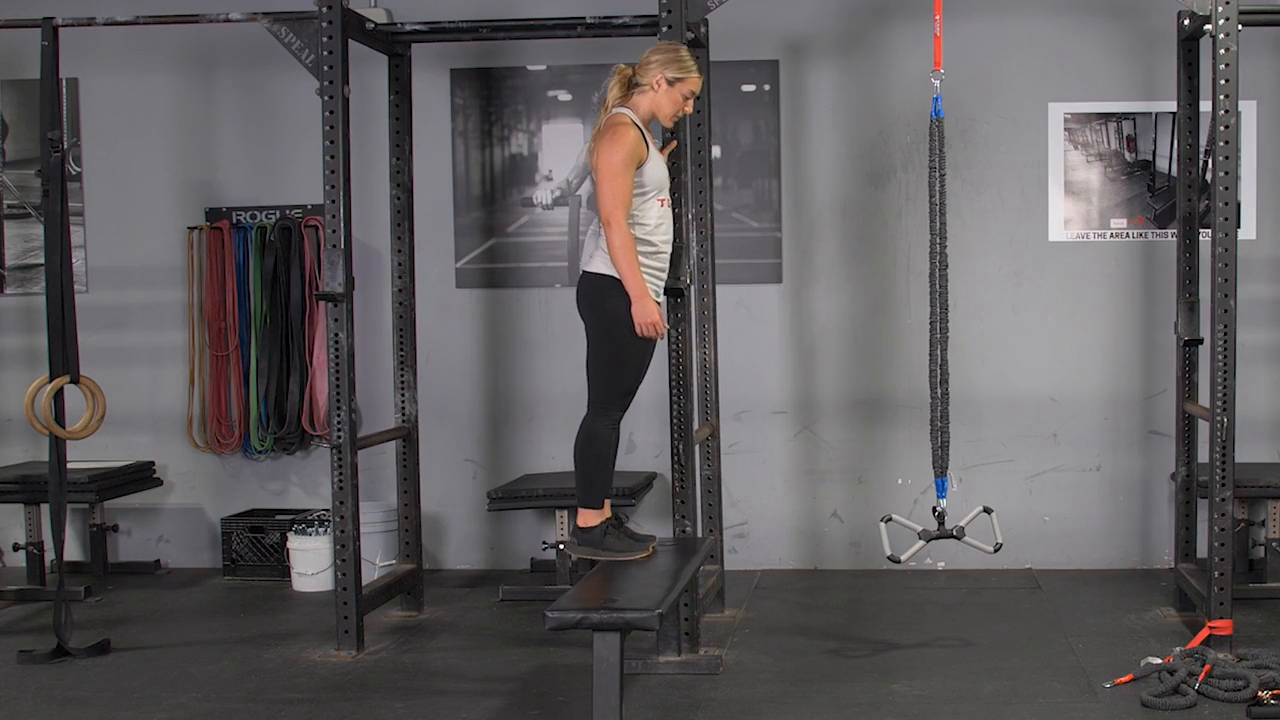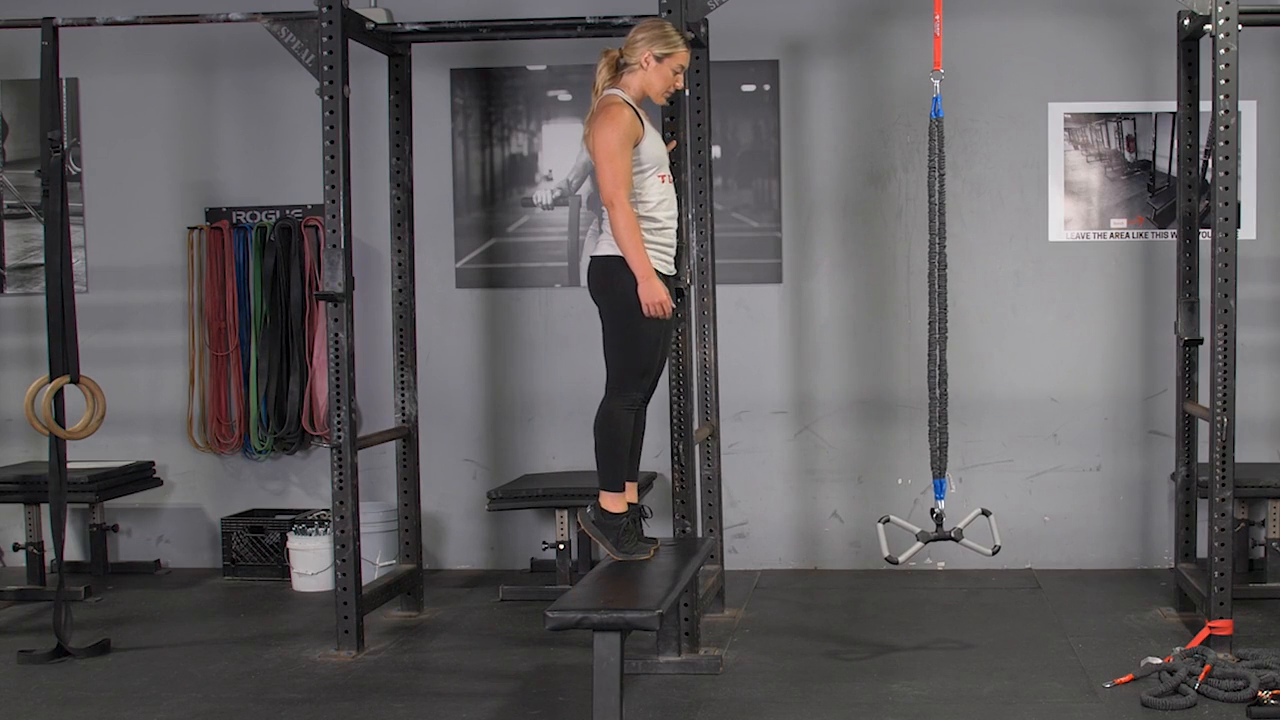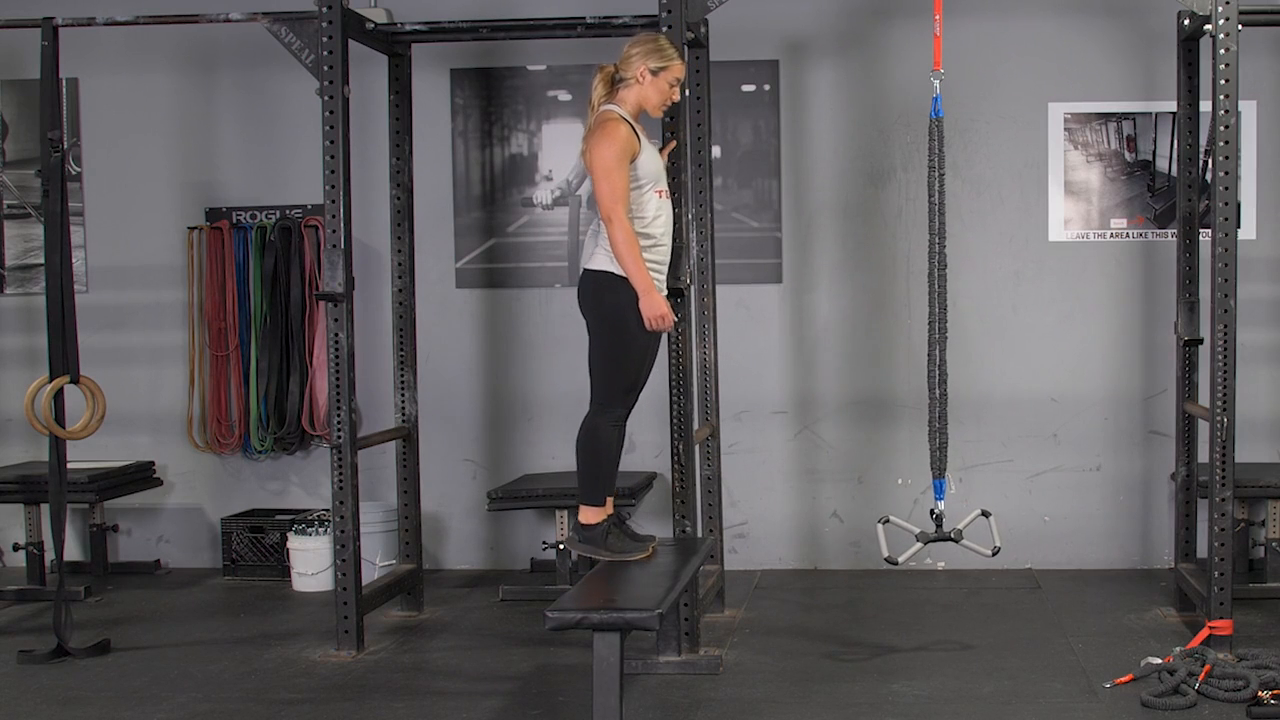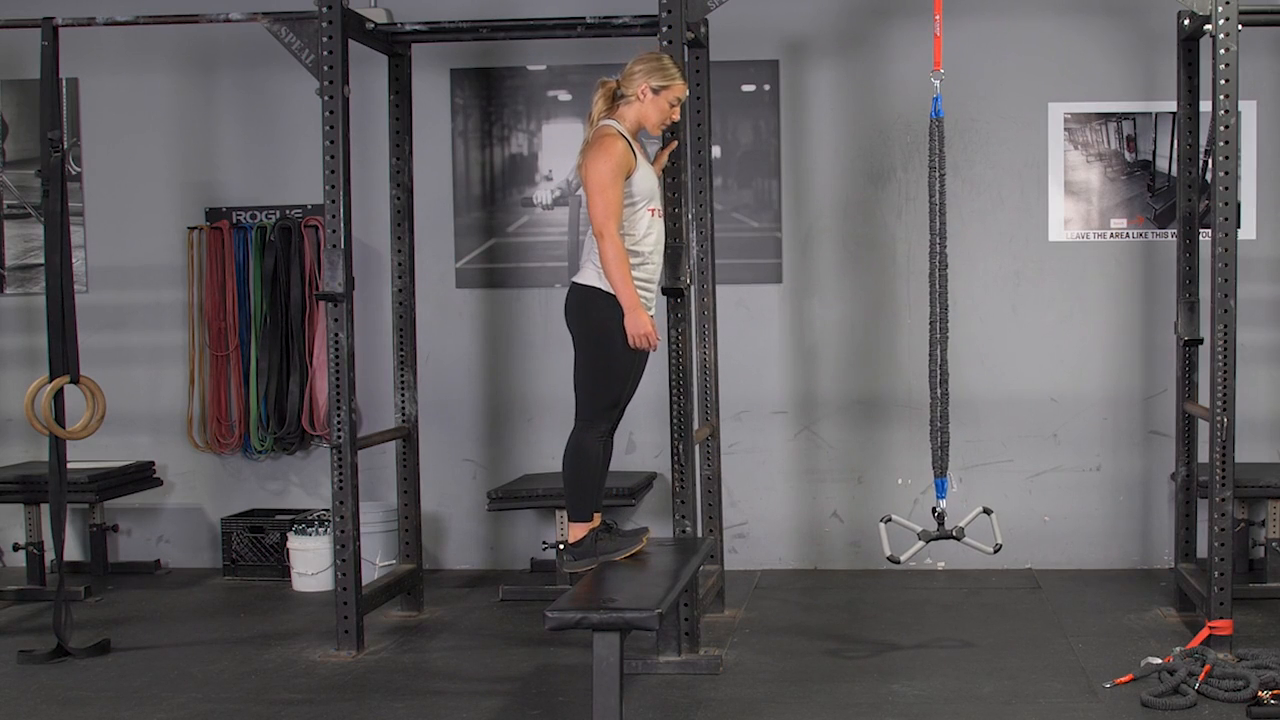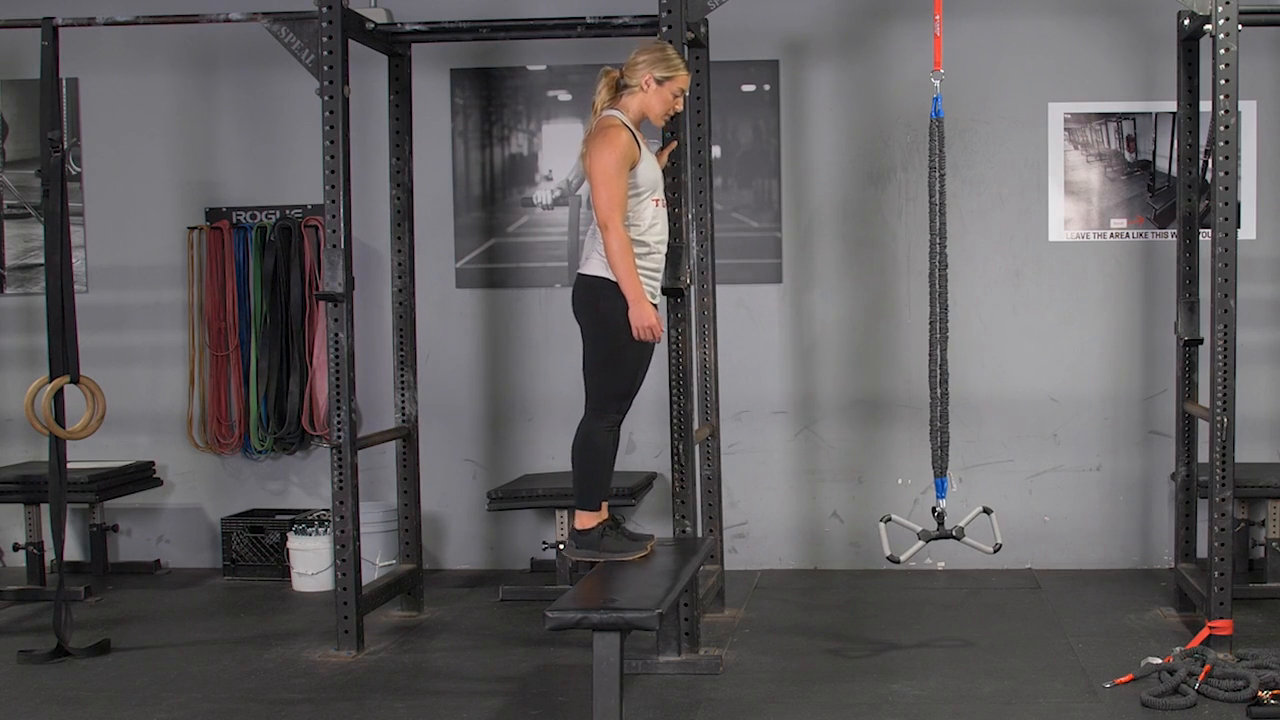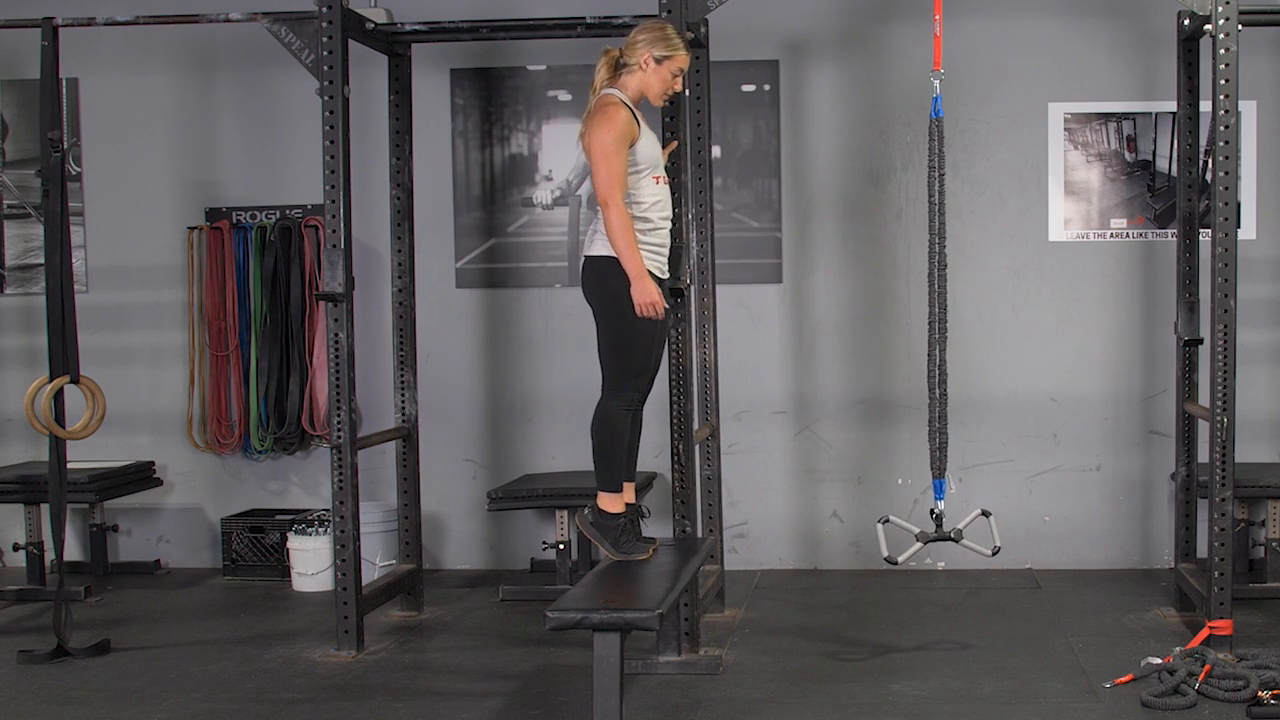
dt=0.7s
person 1, frame 1
left shoulder: (639, 133)
right shoulder: (622, 132)
right elbow: (613, 221)
left wrist: (663, 157)
right wrist: (640, 297)
left hip: (630, 291)
right hip: (615, 291)
left knee: (612, 408)
right knee: (606, 408)
left ankle: (601, 519)
right ankle: (589, 526)
person 1, frame 2
left shoulder: (634, 114)
right shoulder: (615, 112)
right elbow: (616, 202)
left wrist: (667, 152)
right wrist: (645, 277)
left hip: (647, 272)
right hip: (628, 273)
left knee: (637, 394)
right knee: (624, 392)
left ankle: (626, 507)
right ankle: (608, 509)
person 1, frame 3
left shoulder: (631, 130)
right shoulder: (612, 127)
right elbow: (614, 218)
left wrist: (665, 159)
right wrist: (647, 291)
left hip: (636, 288)
right hip: (618, 288)
left knee: (618, 407)
right knee: (608, 406)
left ankle: (603, 518)
right ankle: (588, 524)
person 1, frame 4
left shoulder: (631, 146)
right shoulder: (609, 144)
right elbow: (606, 234)
left wrist: (660, 167)
right wrist: (632, 309)
left hip: (627, 306)
right hip: (605, 304)
left knee: (605, 422)
right knee: (594, 421)
left ankle: (592, 527)
right ankle: (580, 541)
person 1, frame 5
left shoulder: (631, 137)
right shoulder: (613, 134)
right elbow: (611, 226)
left wrist: (661, 162)
right wrist: (638, 301)
left hip: (629, 294)
right hip: (610, 293)
left knee: (612, 412)
right knee: (604, 410)
left ankle: (599, 521)
right ankle: (586, 529)
person 1, frame 6
left shoulder: (630, 115)
right shoulder: (612, 112)
right elbow: (611, 201)
left wrist: (665, 159)
right wrist: (638, 276)
left hip: (643, 270)
right hip: (619, 271)
left knee: (634, 394)
right knee: (621, 392)
left ankle: (624, 506)
right ankle: (605, 511)
